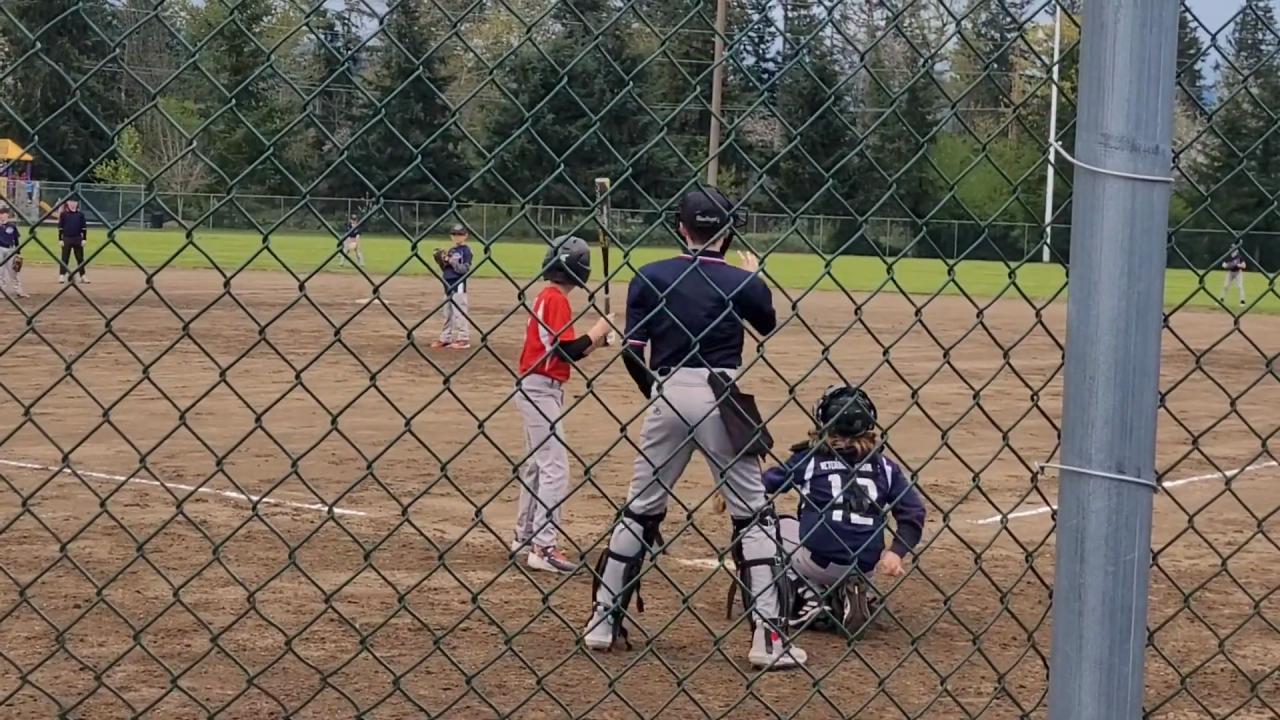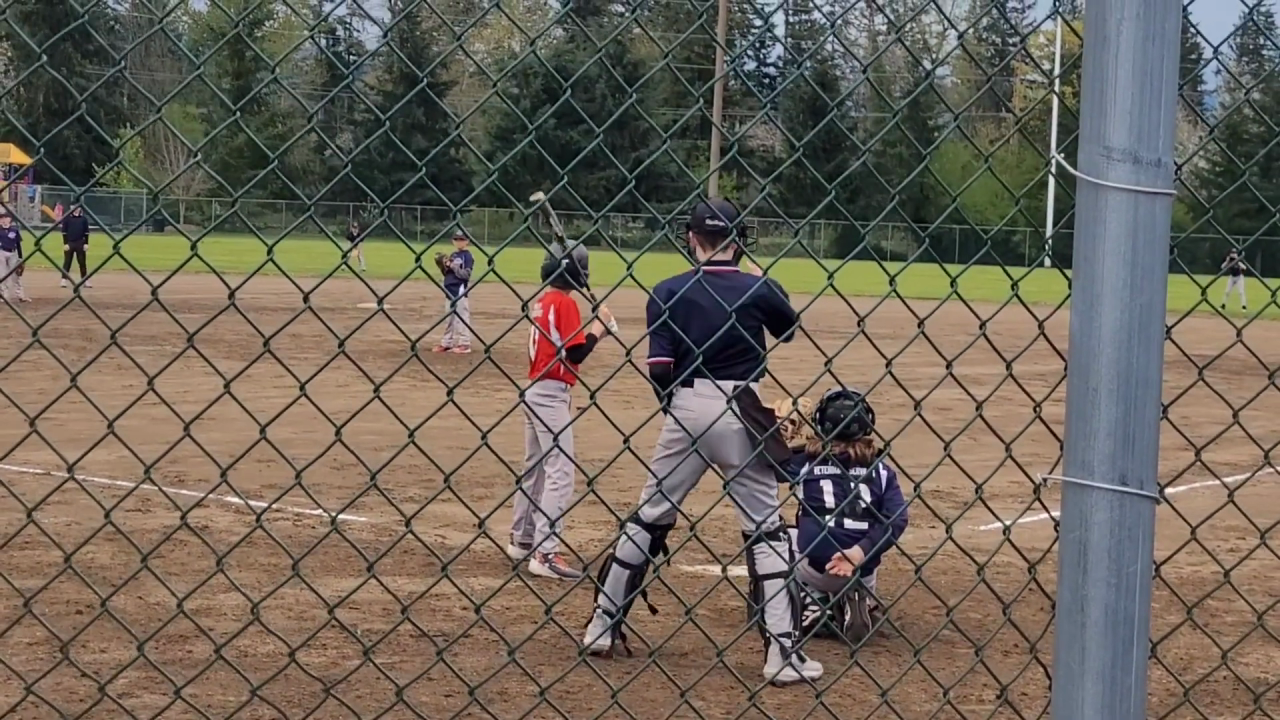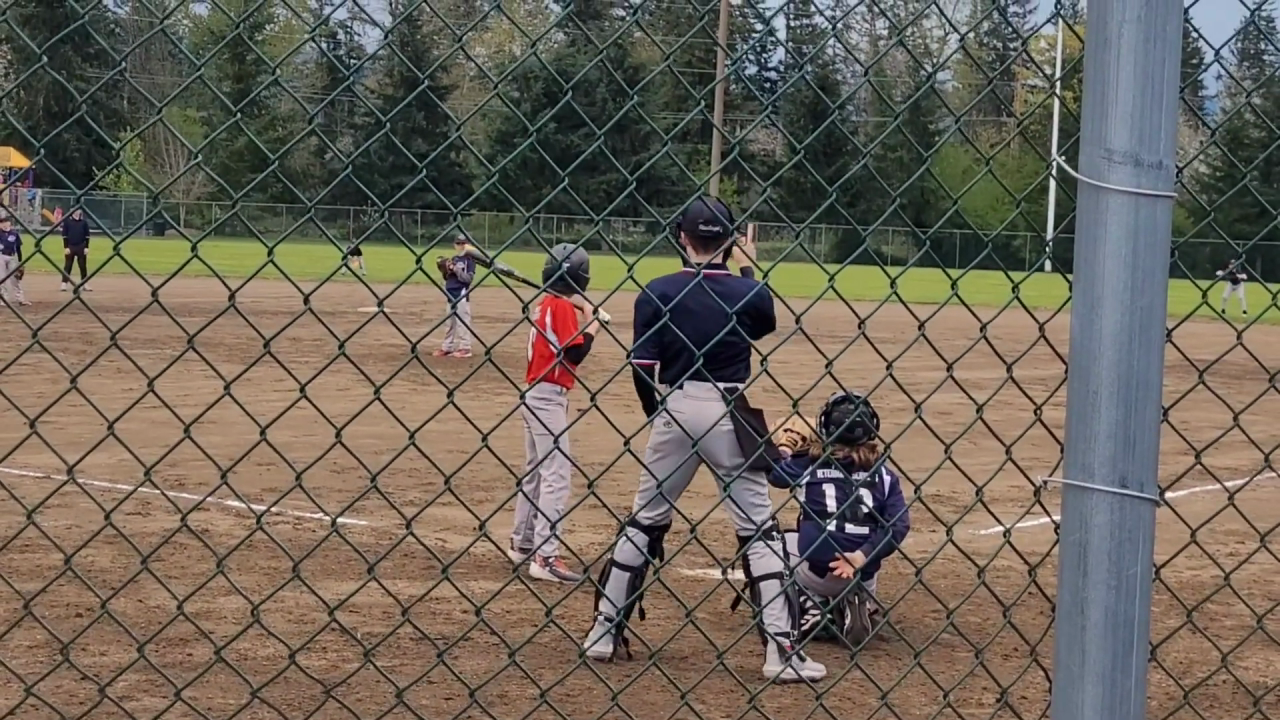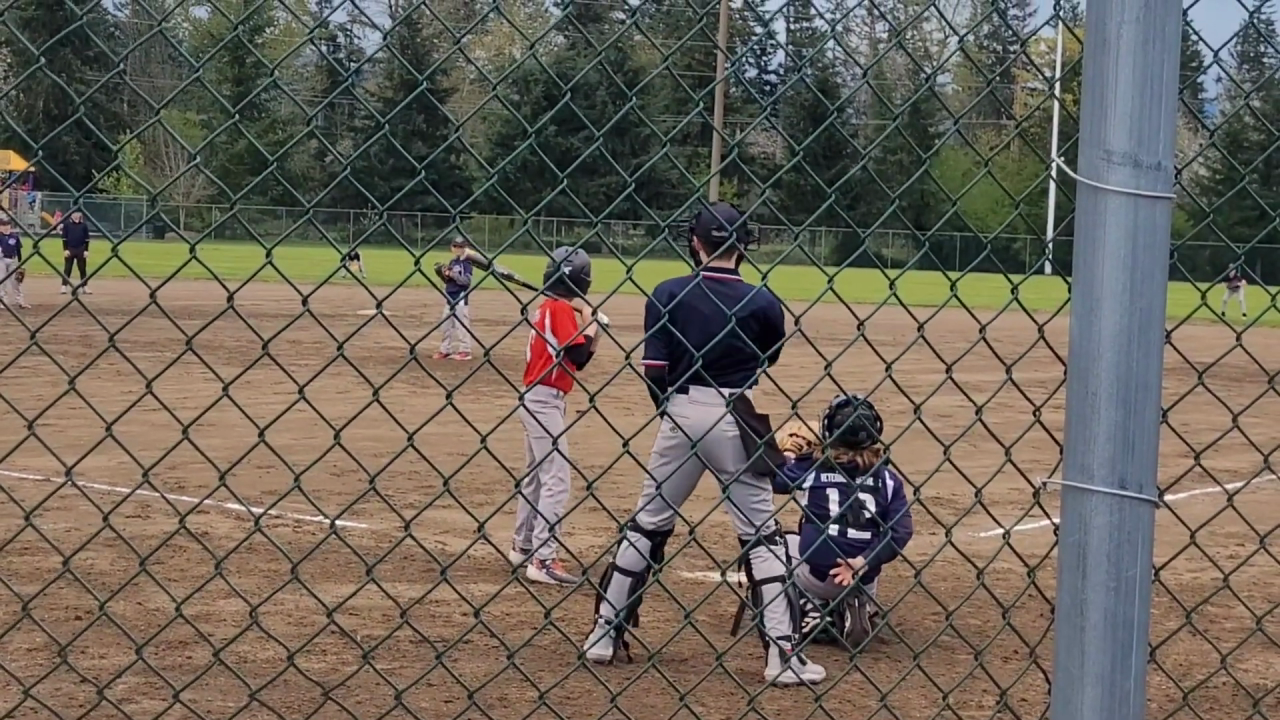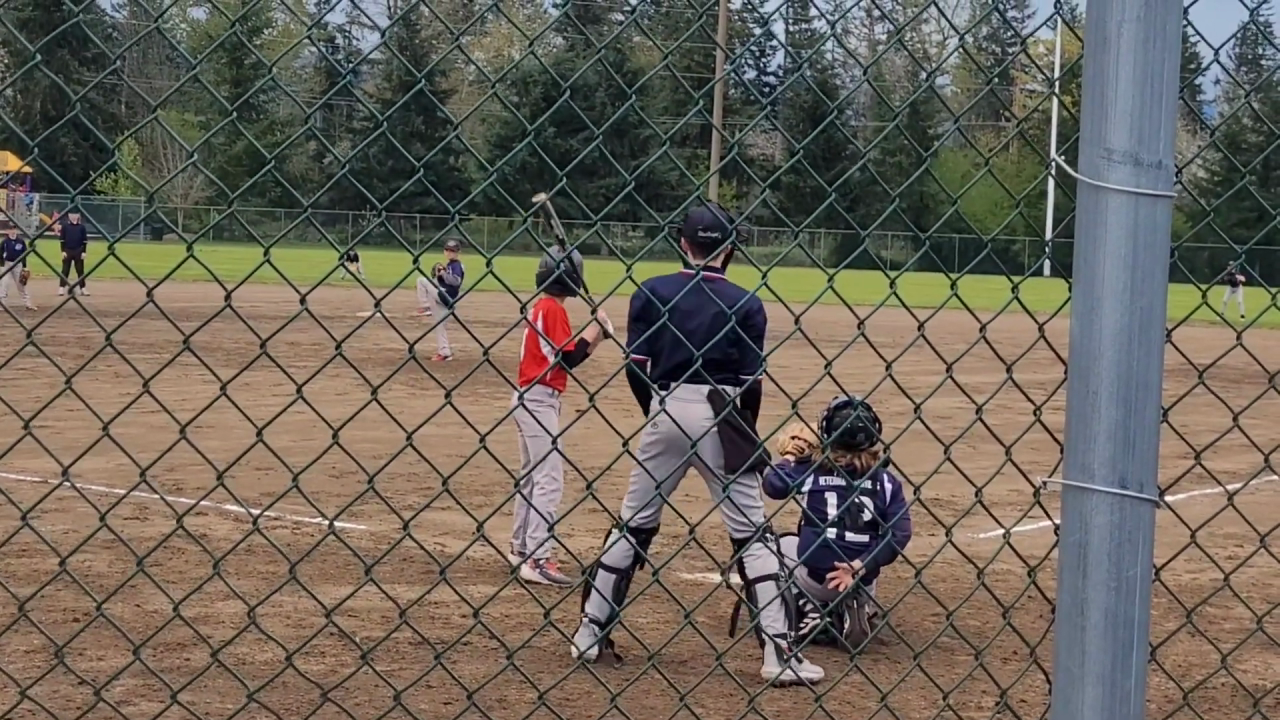
dt=0.5s
person 1, frame 1
left shoulder: (649, 276)
right shoulder: (743, 282)
left elbow: (630, 351)
right elbow: (768, 326)
left hip: (668, 397)
right hip: (720, 400)
left knee: (639, 511)
right knee: (754, 516)
left ankle: (603, 622)
right ankle: (769, 635)
person 1, frame 2
left shoulder: (667, 291)
right shoulder: (758, 289)
left elbow: (658, 368)
right elbow: (788, 329)
left hip: (687, 408)
right hip: (740, 414)
left knee: (648, 519)
right knee: (765, 531)
left ankle: (603, 625)
right ankle: (782, 649)
person 1, frame 3
left shoulder: (657, 292)
right shoulder: (751, 292)
left elbow: (643, 370)
right elbow: (766, 327)
left wrist: (657, 418)
right wrist: (747, 273)
left hip: (675, 410)
right hip: (729, 416)
left knee: (643, 523)
right knee: (760, 532)
left ankle: (604, 631)
right ankle: (781, 650)
person 1, frame 4
left shoulder: (667, 294)
right shoulder: (762, 301)
left elbow: (655, 371)
right elbow: (769, 358)
left wrist: (671, 414)
left hip: (681, 414)
right hip: (735, 421)
left knee: (646, 526)
right knee: (762, 536)
left ankle: (605, 635)
right ankle: (782, 654)
person 1, frame 5
left shoulder: (651, 292)
right shoulder: (746, 303)
left elbow: (635, 367)
right elbow: (752, 382)
right wrist: (748, 437)
left hip: (666, 413)
right hip: (720, 417)
left knee: (632, 526)
right knee: (752, 534)
left ankle: (590, 634)
right ankle: (779, 652)
person 2, frame 1
left shoulder: (546, 297)
right shoulder: (557, 300)
right elbow: (567, 352)
left wrist: (596, 340)
right wrist: (600, 330)
left hip: (536, 388)
right hip: (541, 389)
left knee: (537, 465)
right knee: (554, 469)
left ankle: (525, 536)
right ankle: (543, 548)
person 2, frame 2
left shoulder: (542, 302)
right shoulder: (564, 303)
right elbow: (575, 354)
left wrist: (596, 331)
right wrist: (599, 325)
left hip: (535, 391)
right hip: (551, 394)
left knee: (535, 469)
right knee: (560, 474)
left ankle: (522, 541)
right ankle: (545, 555)
person 2, frame 3
left shoulder: (546, 305)
right shoulder: (562, 307)
right elbow: (575, 355)
left wrist: (591, 324)
right wrist: (592, 323)
left hip: (539, 396)
right hip: (548, 398)
left knee: (536, 473)
right knee: (556, 478)
left ankle: (522, 544)
right ankle: (545, 558)
person 2, frame 4
left shoulder: (548, 308)
right shoulder: (561, 309)
left elbow: (577, 362)
right elbow: (576, 356)
left wrist: (595, 329)
right wrist: (590, 324)
left hip: (537, 398)
right hip: (545, 400)
left knee: (536, 476)
right knee: (556, 481)
left ankle: (523, 547)
right ankle: (542, 560)
person 2, frame 5
left shoulder: (540, 307)
right shoulder: (553, 309)
left elbow: (562, 358)
right elbow: (568, 359)
left wrist: (595, 335)
right wrist: (595, 329)
left hip: (530, 398)
right hip: (540, 400)
left knee: (531, 477)
right knee: (549, 480)
left ankle: (521, 548)
right ankle: (537, 560)
person 3, frame 1
left shoulder: (810, 457)
right shoulder: (884, 464)
left elbow: (770, 481)
right elbow: (913, 510)
right wrist: (896, 552)
left hip: (817, 560)
right hip: (863, 565)
left knee: (778, 527)
left ankle: (809, 599)
right ankle: (852, 596)
person 3, frame 2
left shoulder: (806, 461)
right shoulder: (881, 469)
right elbow: (897, 520)
left wrist: (781, 435)
right wrist: (860, 552)
left hip: (816, 566)
right hip: (863, 573)
left ankle: (812, 604)
right ankle: (860, 603)
person 3, frame 3
left shoulder: (809, 463)
right shoulder: (883, 474)
left elbow: (773, 471)
right elbow: (898, 525)
right wrist: (861, 558)
left hip: (816, 570)
right hip: (863, 575)
right knee: (862, 587)
left ankle: (812, 608)
right ankle: (858, 606)
person 3, frame 4
left shoulder: (812, 466)
right shoulder: (887, 478)
left elbow: (774, 478)
right elbow: (901, 531)
right wrist: (861, 563)
left hip: (816, 574)
right hip: (863, 578)
right knee: (862, 591)
left ankle: (811, 610)
right ankle: (858, 610)
person 3, frame 5
left shoulder: (811, 468)
right shoulder: (885, 480)
left elbow: (772, 484)
right elbow: (899, 533)
left wrist: (788, 455)
right wrist: (859, 567)
left hip: (815, 576)
right hip: (861, 580)
left knee: (783, 544)
left ankle: (810, 611)
right ankle: (855, 611)
